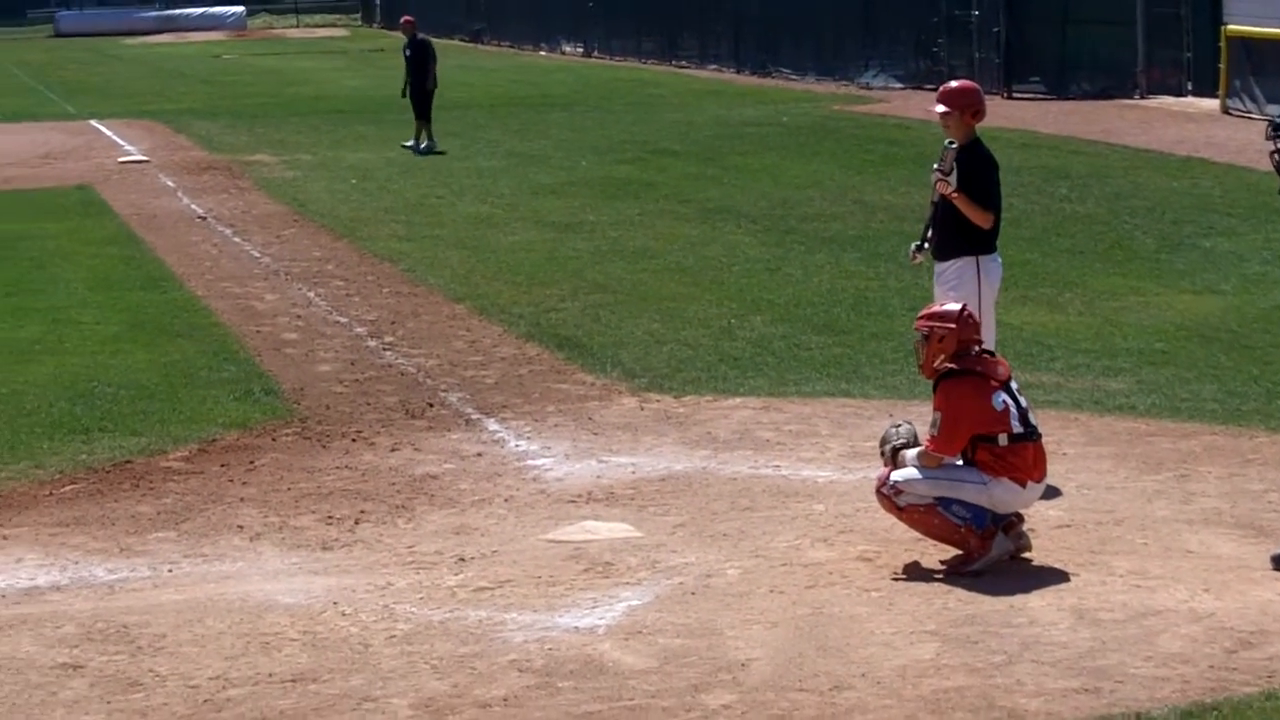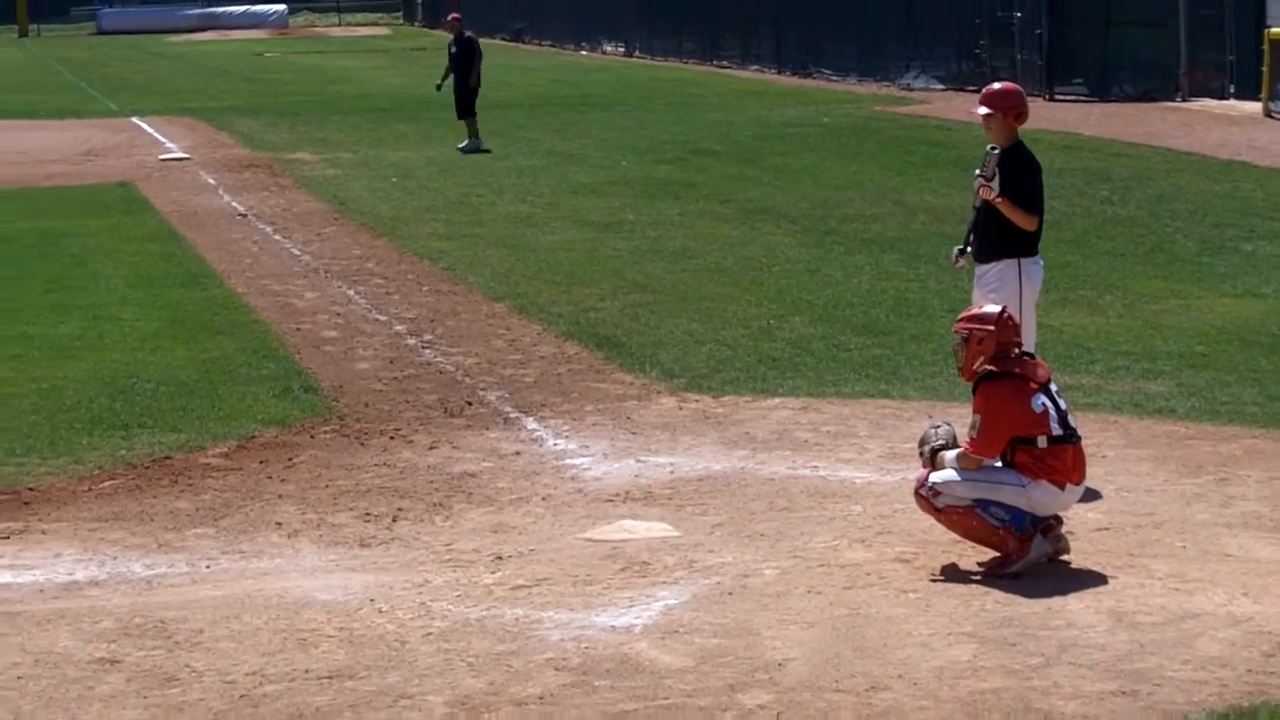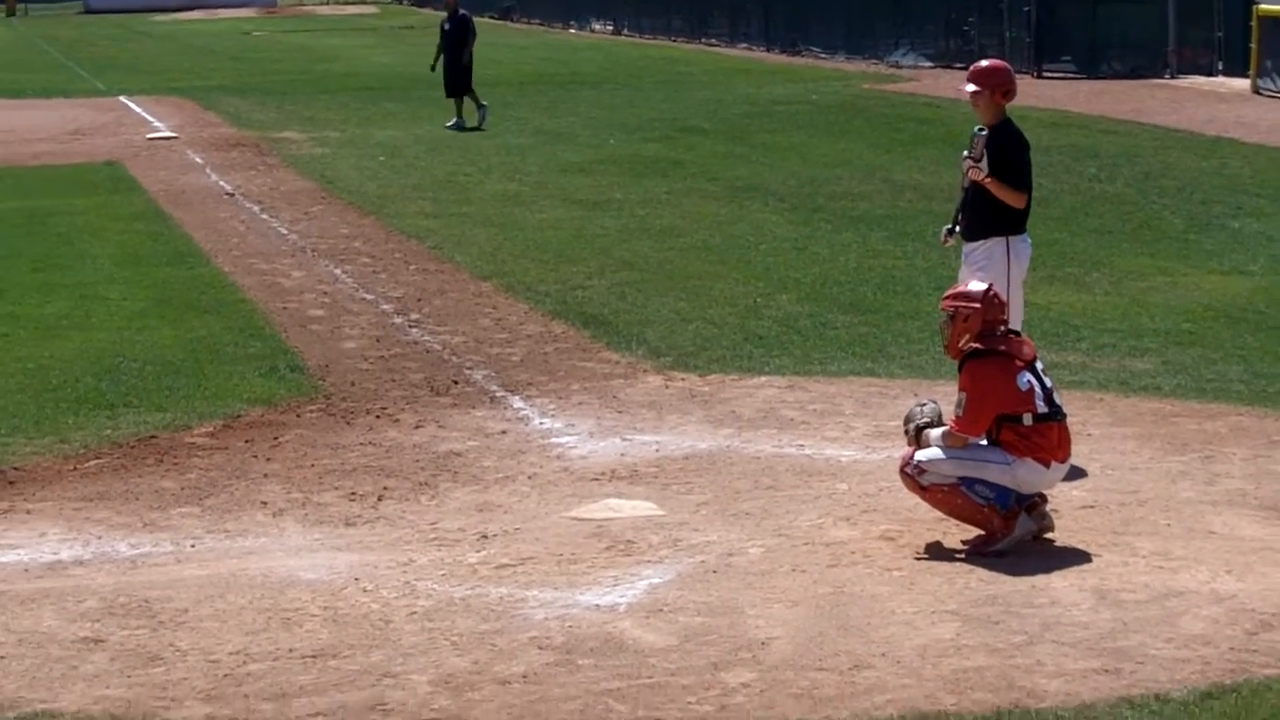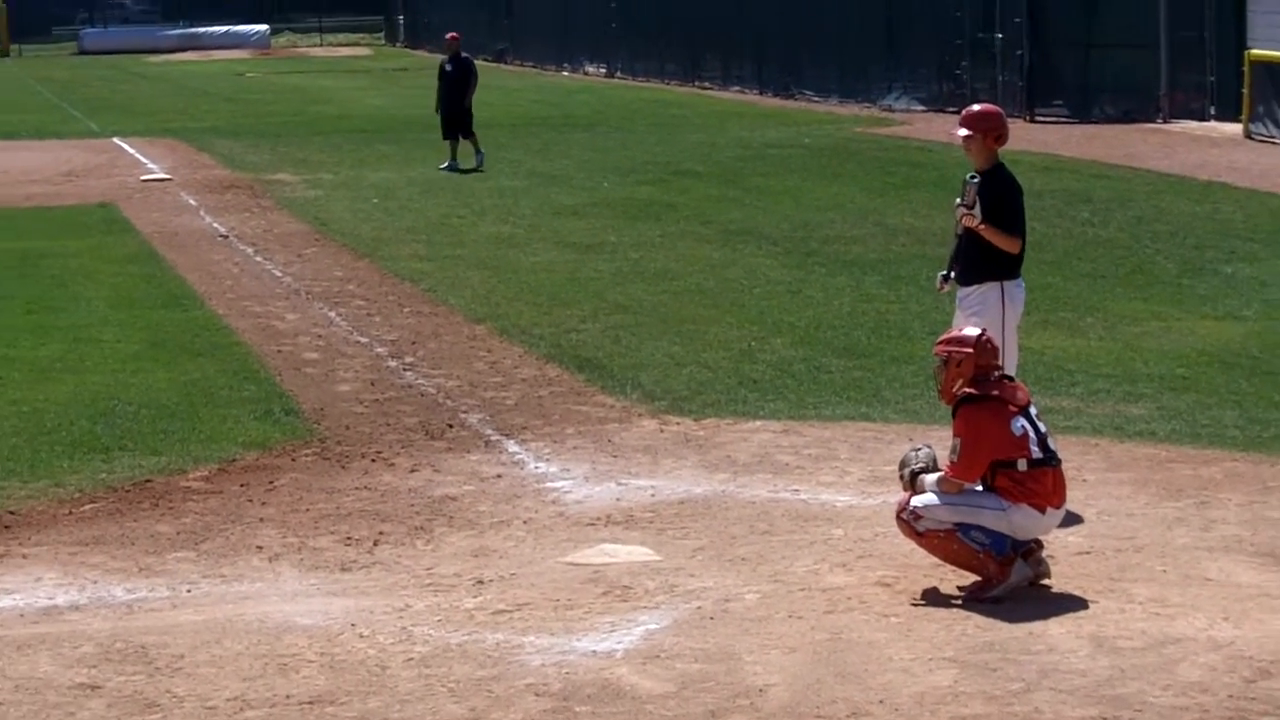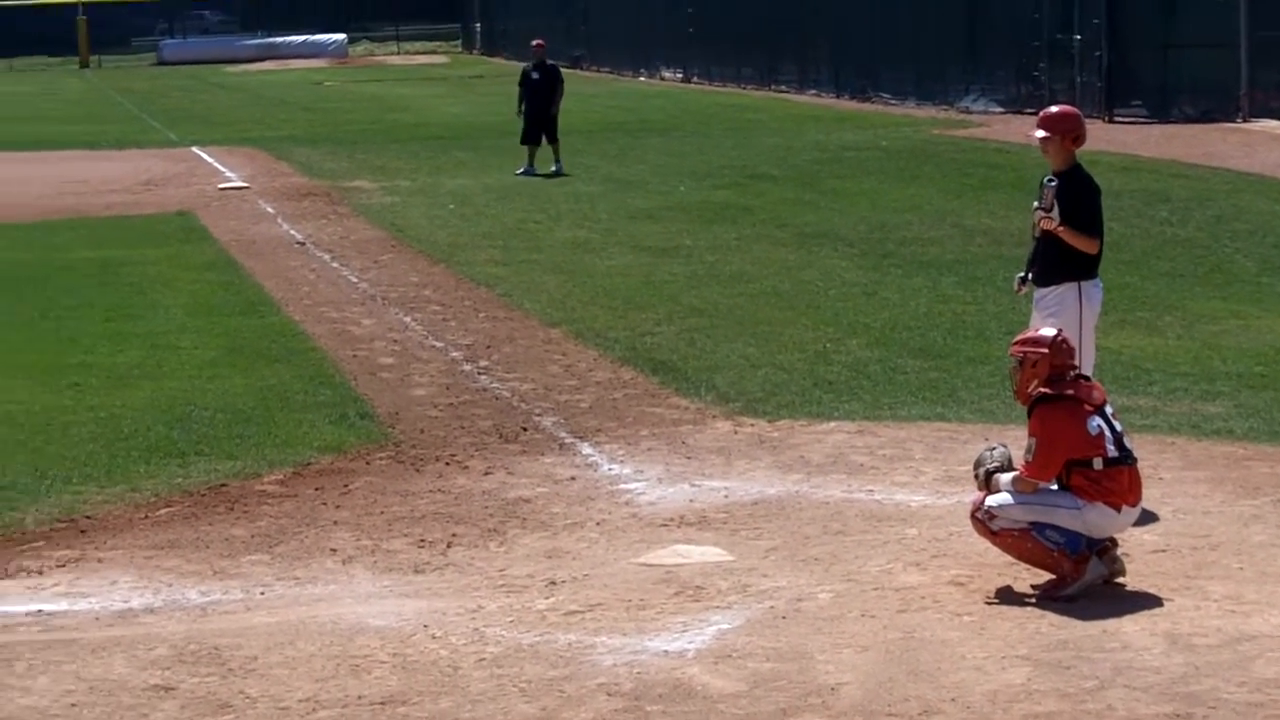
dt=0.2s
person 1, frame 1
left shoulder: (955, 383)
right shoulder: (991, 365)
left elbow: (933, 457)
left wrist: (901, 456)
right wrist: (915, 453)
left hip: (1006, 485)
right hip: (1030, 478)
left knee: (891, 485)
right knee: (937, 466)
left ankle: (983, 541)
right ankle: (1005, 525)
person 1, frame 2
left shoulder: (995, 386)
right shoulder: (1031, 367)
left elbow: (972, 458)
left wrist: (940, 457)
right wrist: (953, 453)
left hip: (1045, 487)
right hip: (1068, 480)
left knee: (930, 487)
right knee: (973, 470)
left ankle: (1021, 543)
right ankle: (1043, 527)
person 1, frame 3
left shoulder: (980, 364)
right shoulder: (1017, 346)
left elbow: (958, 437)
left wrist: (924, 436)
right wrist: (938, 432)
left hip: (1031, 465)
right hip: (1053, 458)
left knee: (915, 465)
right knee: (962, 447)
left ankle: (1006, 522)
right ankle: (1028, 506)
person 1, frame 4
left shoulder: (974, 409)
right shoulder: (1011, 391)
left elbow: (954, 483)
left wrist: (919, 481)
right wrist: (934, 476)
left hip: (1026, 511)
right hip: (1049, 504)
left knee: (912, 511)
right knee: (954, 494)
left ankle: (1002, 568)
right ankle: (1024, 552)
person 1, frame 5
left shoulder: (1050, 409)
right shoulder: (1086, 390)
left elbow: (1028, 482)
left wrist: (993, 480)
right wrist: (1008, 476)
left hip: (1101, 509)
right hip: (1123, 502)
left knee: (986, 510)
right knee: (1030, 492)
left ankle: (1077, 566)
right ankle: (1098, 550)
person 2, frame 1
left shoulder: (981, 160)
right shoulder: (952, 154)
left elbow: (987, 220)
left wrist: (953, 193)
right wrist: (927, 242)
left hip: (973, 266)
right hip: (947, 264)
person 2, frame 2
left shoulder: (1024, 162)
right shoulder: (994, 157)
left elbow: (1031, 222)
left wrist: (997, 197)
right wrist: (969, 245)
left hip: (1014, 268)
right hip: (988, 267)
person 2, frame 3
left shoulder: (1011, 139)
left elbow: (1020, 199)
left wrist: (985, 177)
right wrist: (958, 225)
left hip: (1002, 247)
right hip: (975, 245)
person 2, frame 4
left shoulder: (1004, 184)
left elbow: (1014, 245)
left wrist: (979, 224)
right wrist: (952, 270)
left hip: (996, 292)
right hip: (968, 290)
person 2, frame 5
left shoulder: (1082, 185)
right shoulder: (1050, 181)
left elbow: (1093, 245)
left wrist: (1057, 226)
right wrist: (1029, 272)
left hip: (1073, 292)
right hip: (1045, 291)
